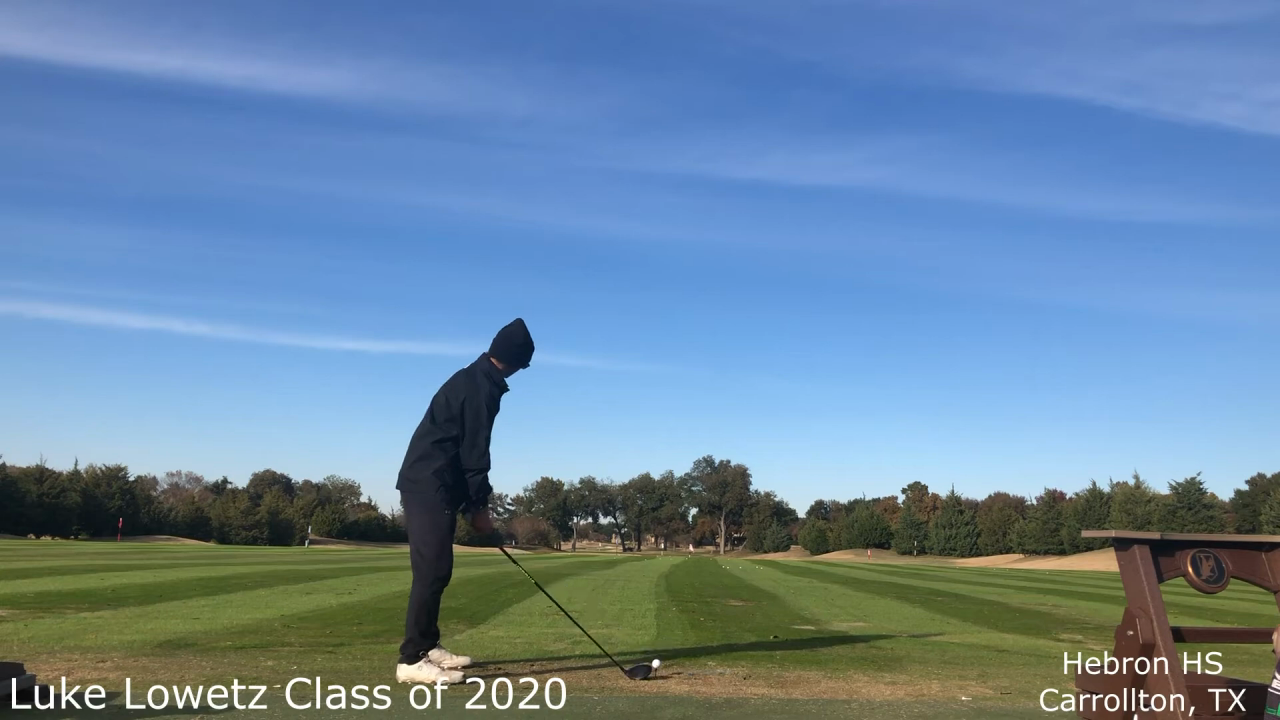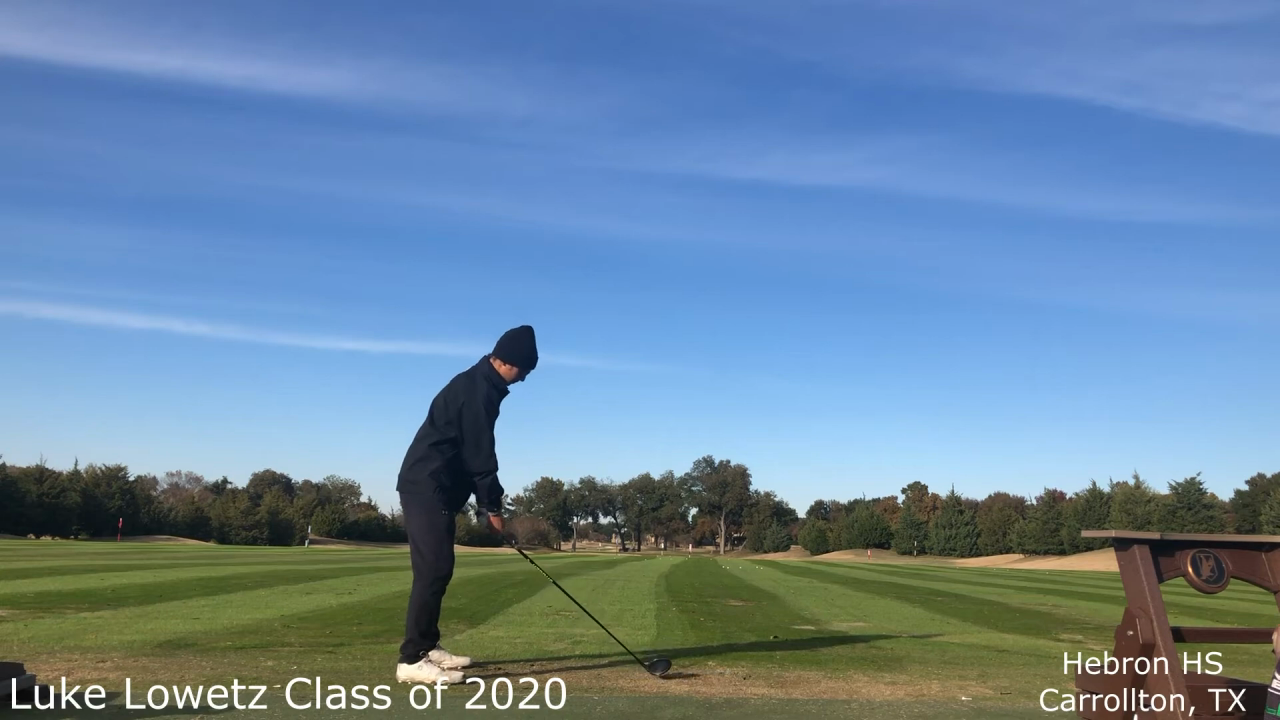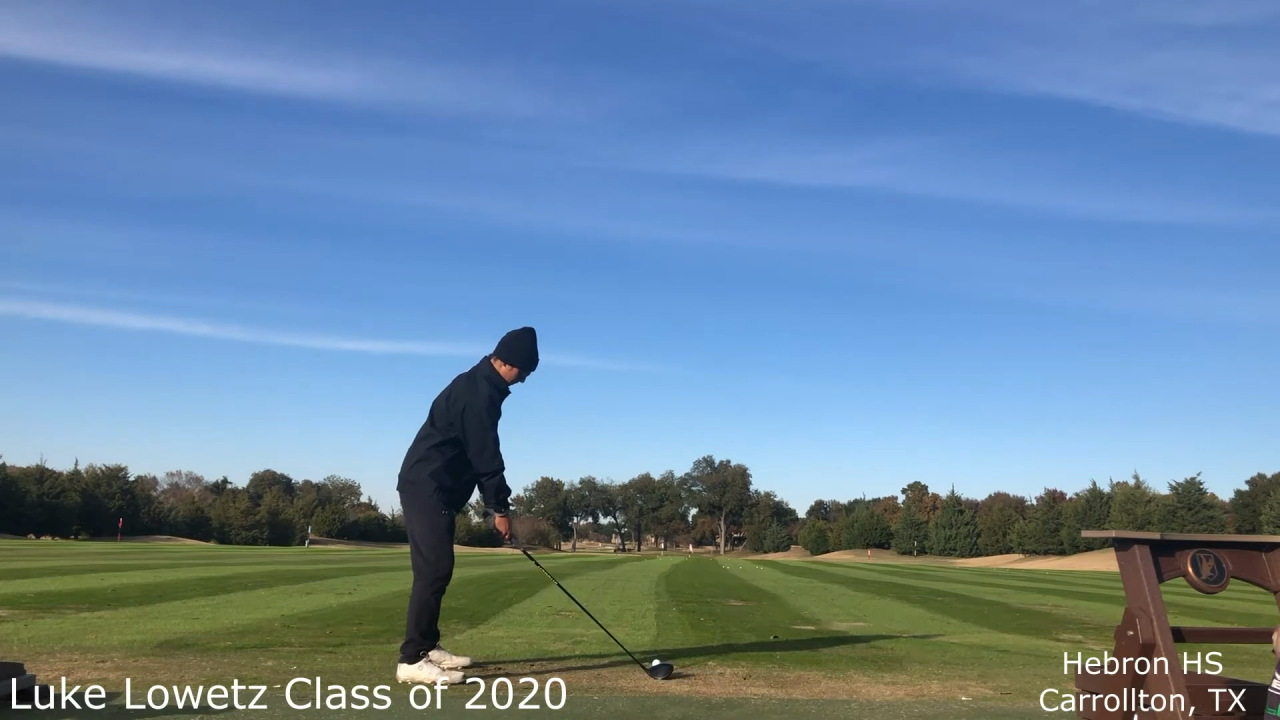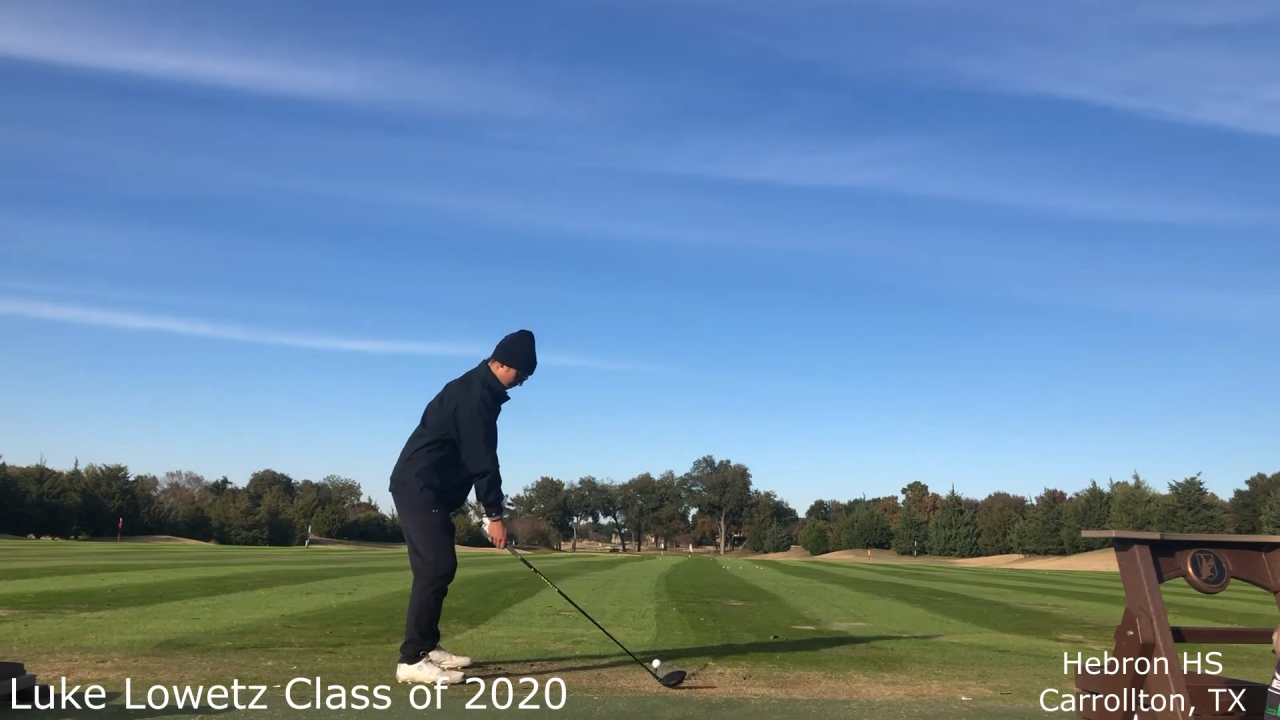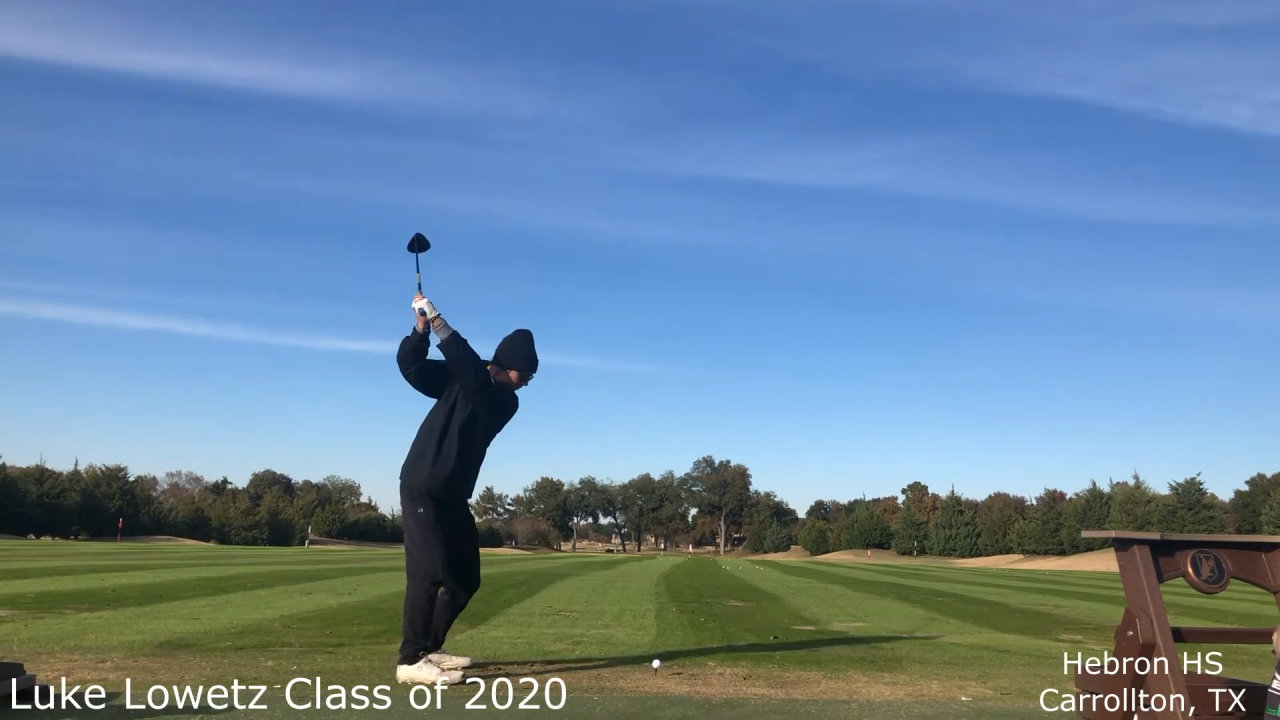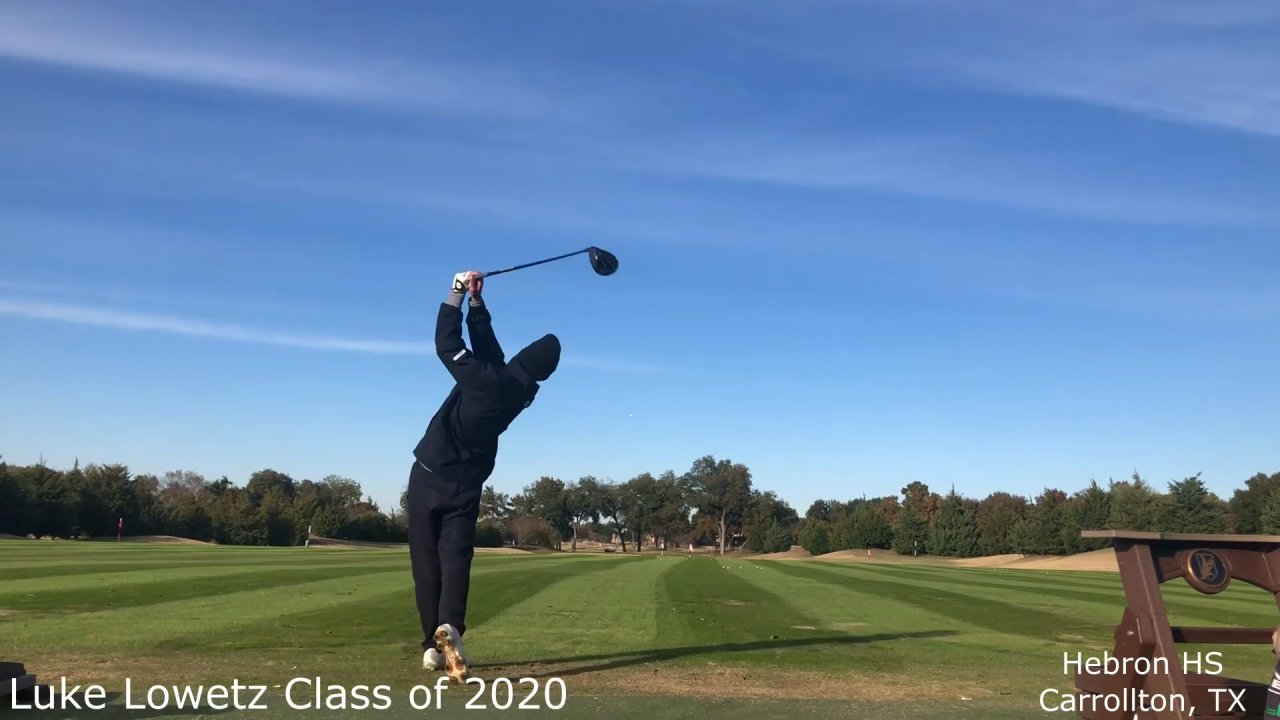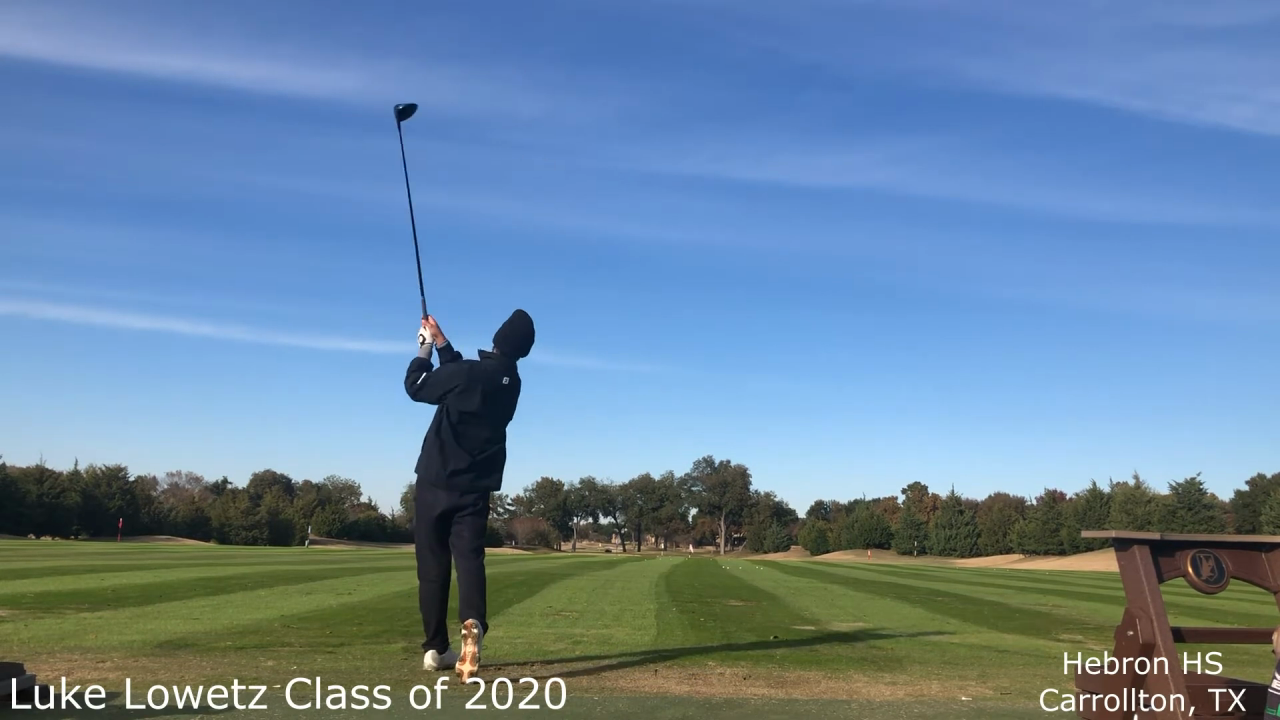
dt=0.7s
person 1, frame 1
left shoulder: (473, 381)
right shoulder: (481, 390)
right elbow: (474, 453)
left wrist: (473, 502)
right wrist: (480, 506)
left hip: (428, 484)
right hip: (431, 488)
left knee: (436, 569)
right knee: (432, 570)
left ankle: (427, 646)
right ankle: (412, 660)
person 1, frame 2
left shoulder: (477, 385)
right shoulder: (478, 392)
left elbow: (471, 452)
right elbow: (479, 456)
left wrist: (486, 503)
right wrist: (492, 507)
left hip: (431, 487)
right hip: (429, 488)
left knee: (438, 569)
right knee: (434, 570)
left ankle: (428, 647)
right ankle: (412, 659)
person 1, frame 3
left shoulder: (478, 386)
right shoulder: (479, 393)
left elbow: (477, 454)
right elbow: (485, 457)
left wrist: (493, 503)
right wrist: (500, 507)
left hip: (432, 487)
right hip: (428, 488)
left knee: (437, 569)
right knee: (433, 570)
left ankle: (427, 647)
right ankle: (412, 659)
person 1, frame 4
left shoulder: (488, 397)
right shoulder: (473, 394)
left elbow: (484, 458)
right elbow: (478, 461)
left wrist: (492, 511)
right wrist: (494, 515)
left hip: (437, 492)
right hip: (419, 488)
left knee: (441, 569)
right knee: (434, 568)
left ankle: (428, 646)
right ankle: (412, 660)
person 1, frame 5
left shoulder: (504, 402)
right shoulder: (454, 375)
left elbow: (472, 371)
right elbow: (410, 366)
left wrist: (436, 321)
right wrist: (421, 328)
left hip: (454, 496)
right hip: (421, 488)
left knee: (465, 578)
right knee: (428, 571)
left ankle: (430, 647)
right ankle: (411, 659)
person 1, frame 6
left shoulder: (485, 378)
right shoulder: (521, 394)
left elbow: (446, 340)
right elbow: (486, 346)
left wrist: (460, 292)
right wrist: (476, 301)
left hip: (426, 478)
right hip: (462, 489)
left knee: (426, 564)
right knee: (455, 560)
left ankle: (434, 644)
right ankle: (446, 630)
person 1, frame 7
left shoulder: (465, 375)
right shoulder: (511, 385)
left elbow: (416, 387)
left wrist: (426, 344)
right wrist: (442, 343)
left hip: (435, 485)
right hip: (474, 491)
left knee: (433, 568)
right knee: (469, 560)
left ankle: (436, 647)
right ankle: (473, 623)
